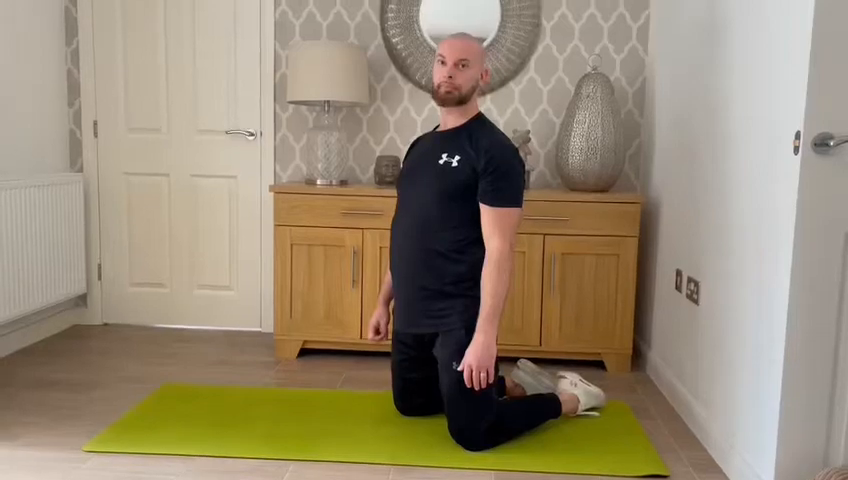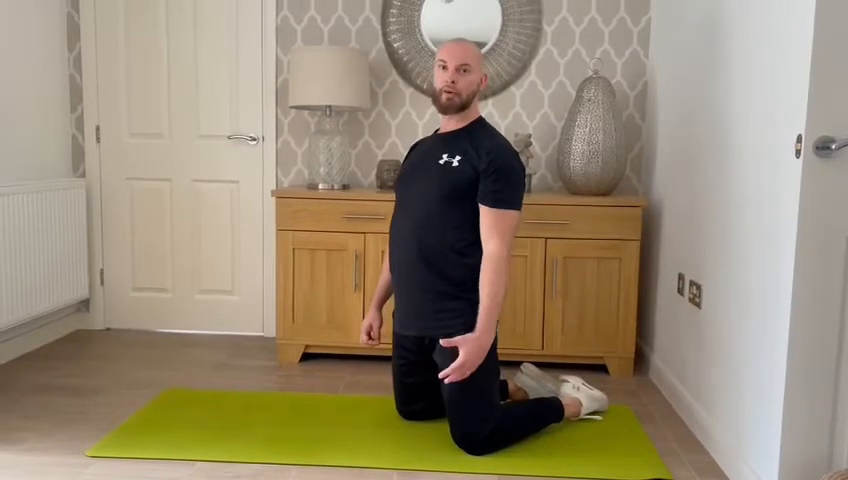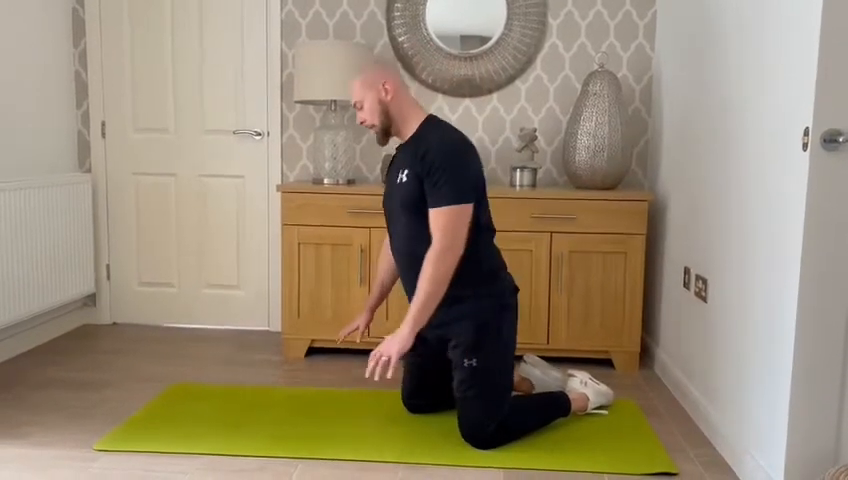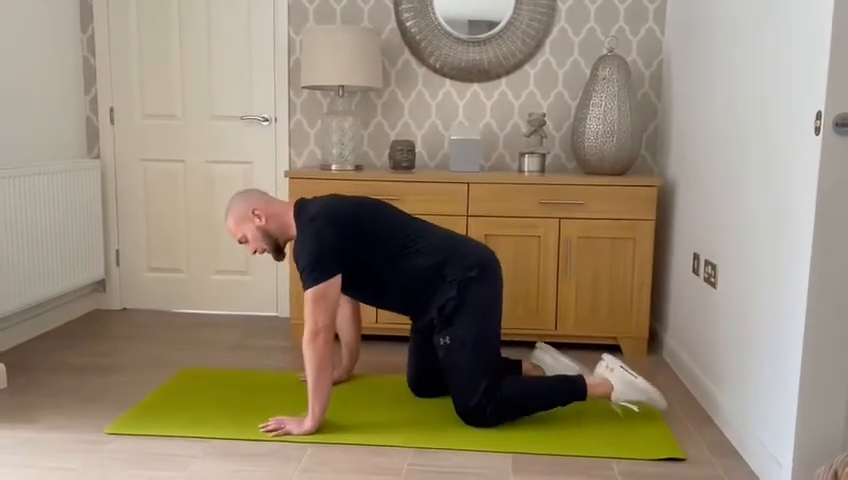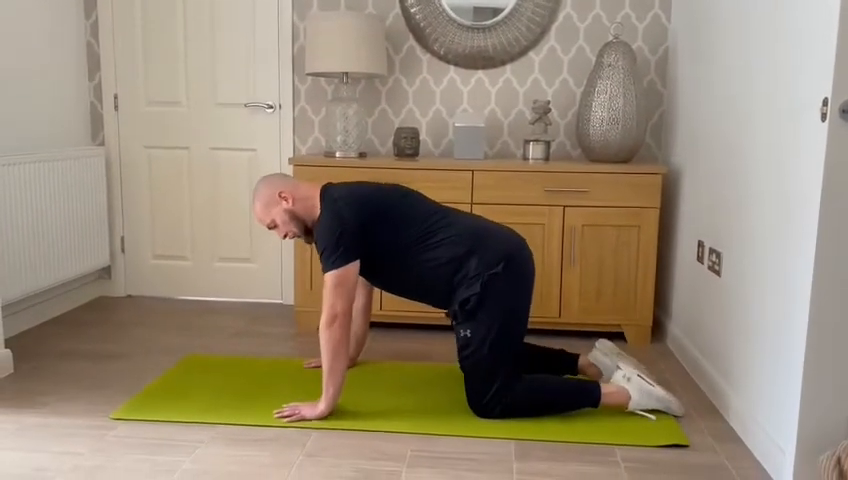
dt=1s
person 1, frame 1
left shoulder: (493, 151)
right shoulder: (421, 146)
left elbow: (498, 249)
left wrist: (485, 335)
right wrist: (384, 302)
left hip: (459, 317)
right hip: (411, 313)
left knee: (472, 433)
right knee: (411, 403)
left ankle: (567, 398)
right ankle: (507, 385)
person 1, frame 2
left shoulder: (494, 154)
right shoulder: (420, 150)
left elbow: (496, 251)
left wrist: (483, 334)
right wrist: (376, 305)
left hip: (459, 320)
right hip: (410, 317)
left knee: (475, 437)
right knee: (413, 407)
left ankle: (571, 402)
right ankle: (513, 388)
person 1, frame 3
left shoulder: (445, 149)
right shoulder: (402, 157)
left elbow: (446, 247)
right elbow: (397, 243)
left wrist: (405, 331)
right wrist: (370, 308)
left hip: (477, 311)
right hip: (435, 311)
left knee: (481, 431)
right knee: (418, 401)
left ankle: (579, 397)
right ankle: (520, 378)
person 1, frame 4
left shoulder: (313, 234)
right shoulder: (321, 220)
left elbow: (318, 332)
right elbow: (346, 302)
left wrist: (311, 419)
right wrist: (345, 368)
left hip: (466, 285)
right hip: (449, 286)
left knee: (478, 407)
right knee: (424, 384)
left ankle: (605, 383)
right ankle: (536, 367)
person 1, frame 5
left shoulder: (334, 218)
right shoulder: (348, 206)
left elbow: (335, 317)
right elbow: (361, 291)
left wrist: (324, 404)
right wrist: (348, 355)
left hip: (492, 272)
right hip: (497, 261)
left knee: (489, 398)
right knee: (485, 357)
left ankle: (620, 391)
right ankle: (591, 363)
